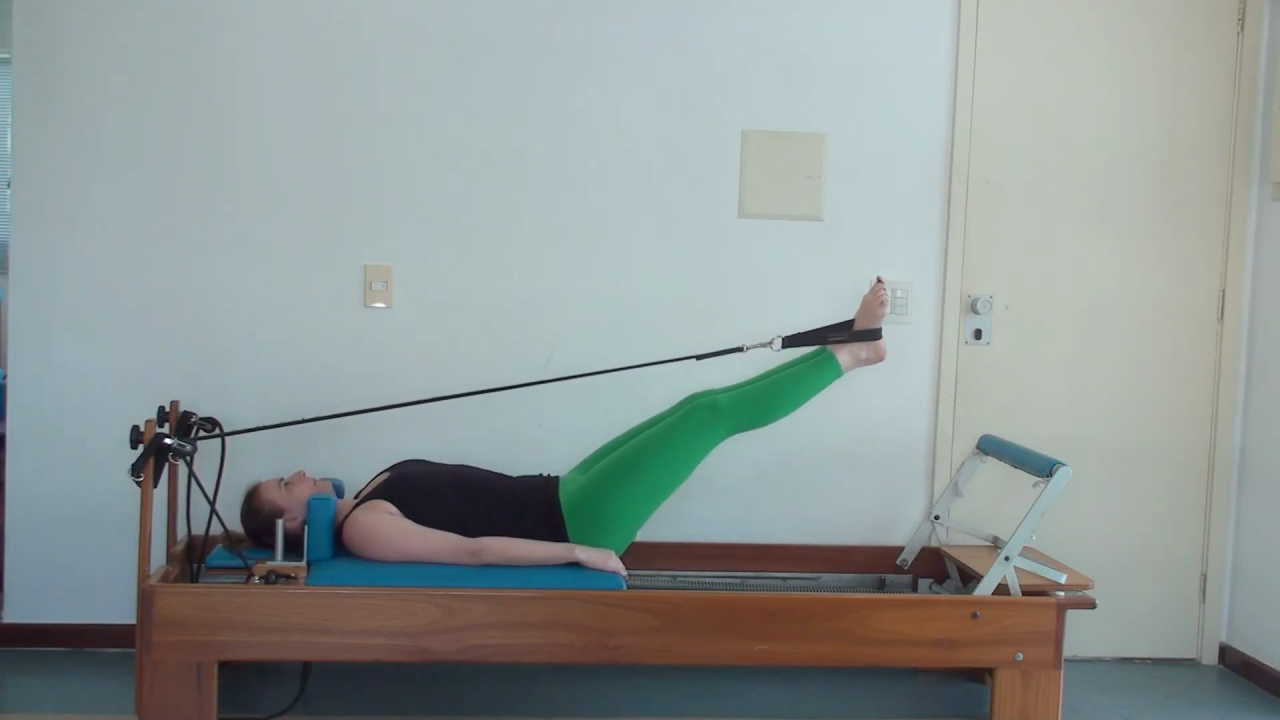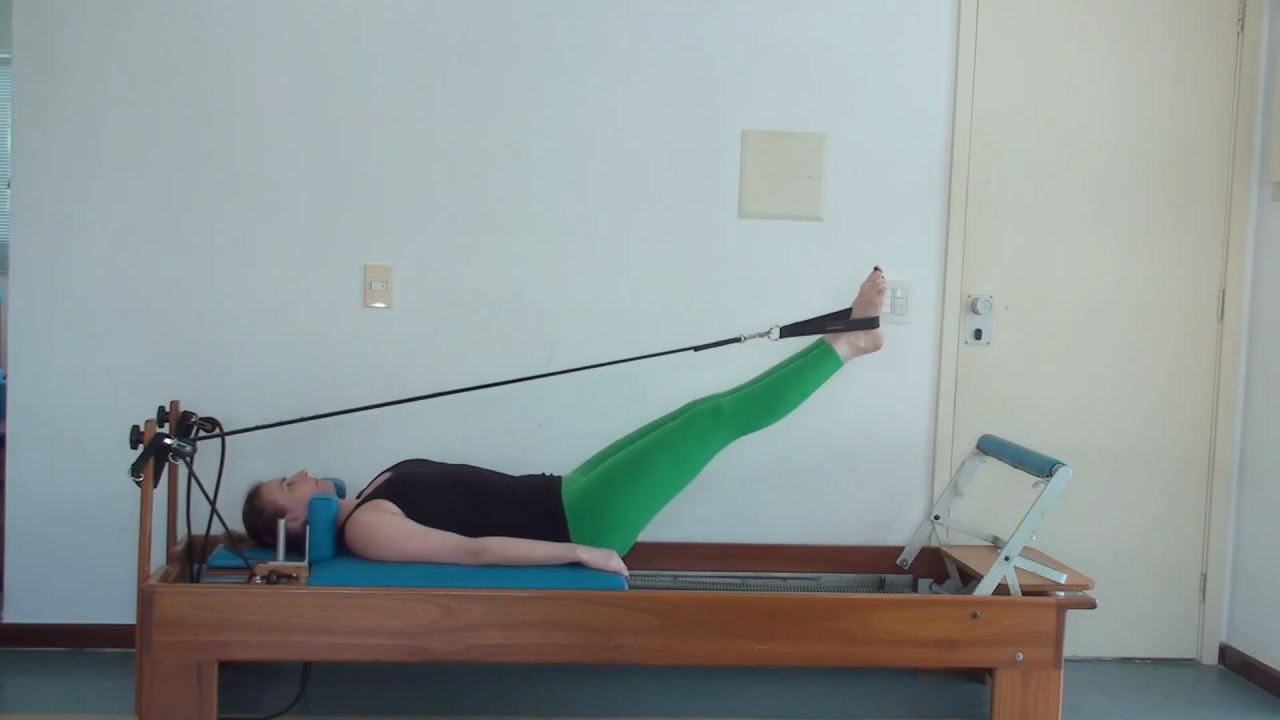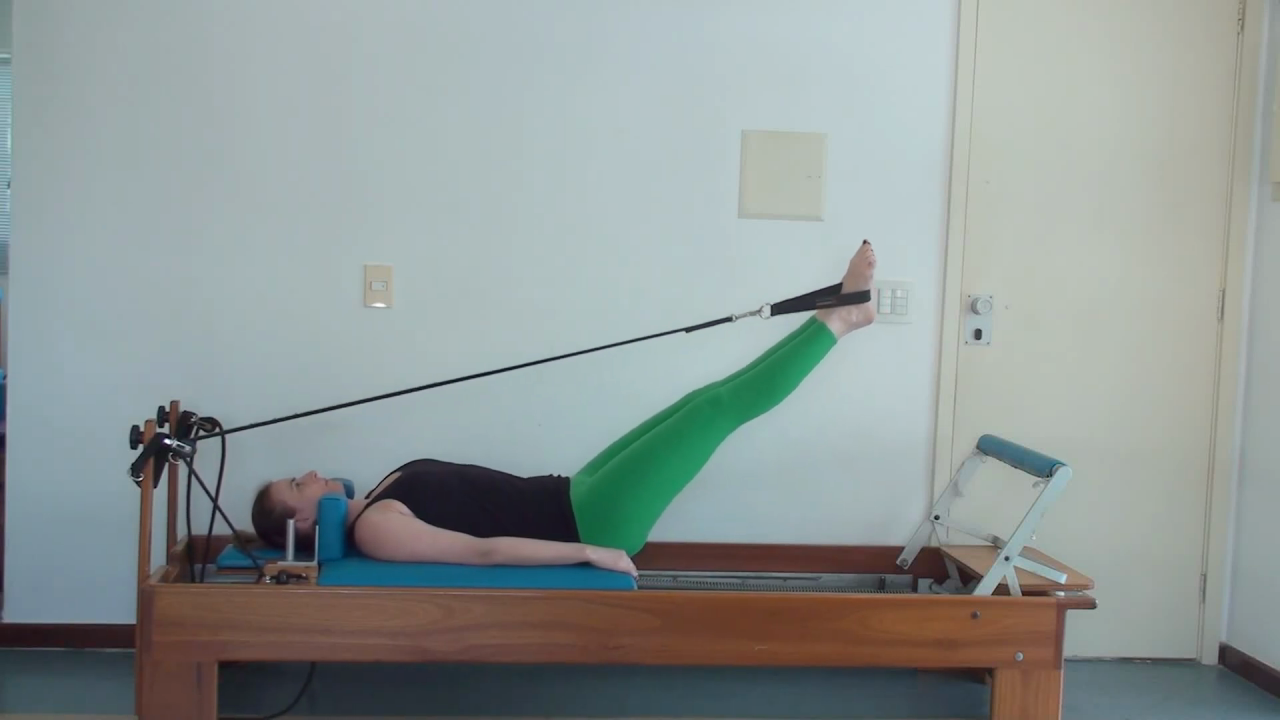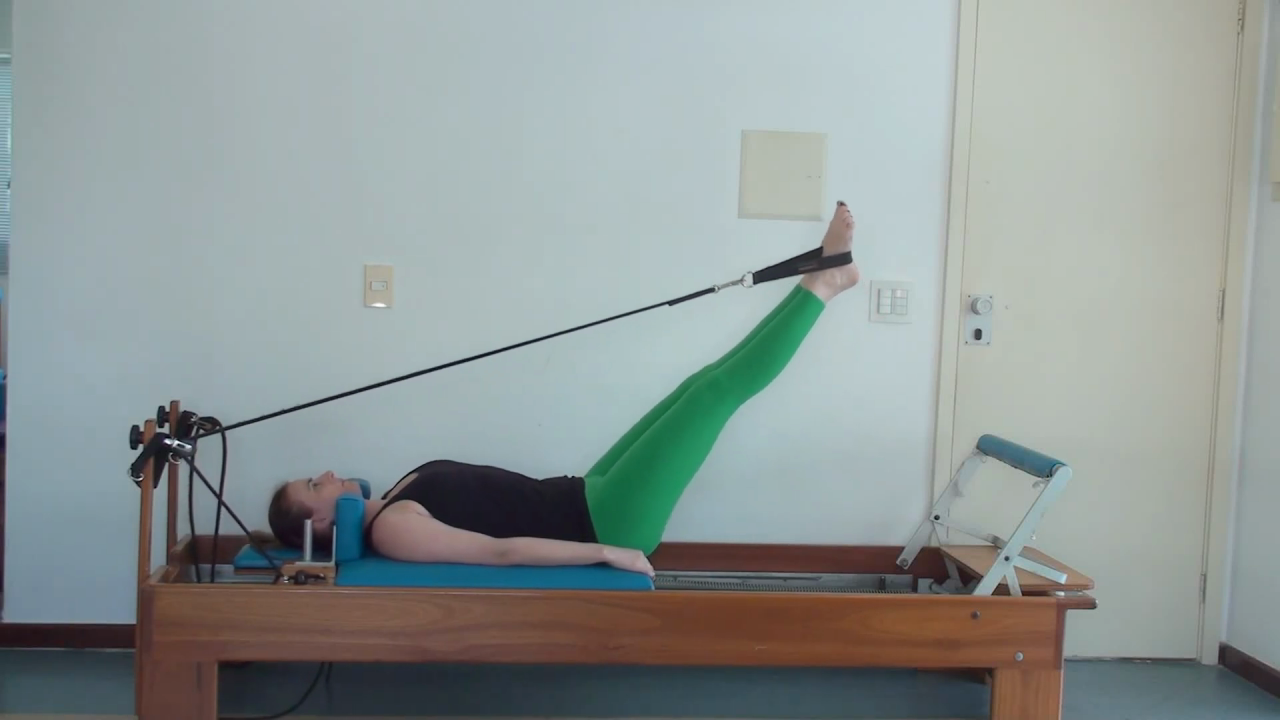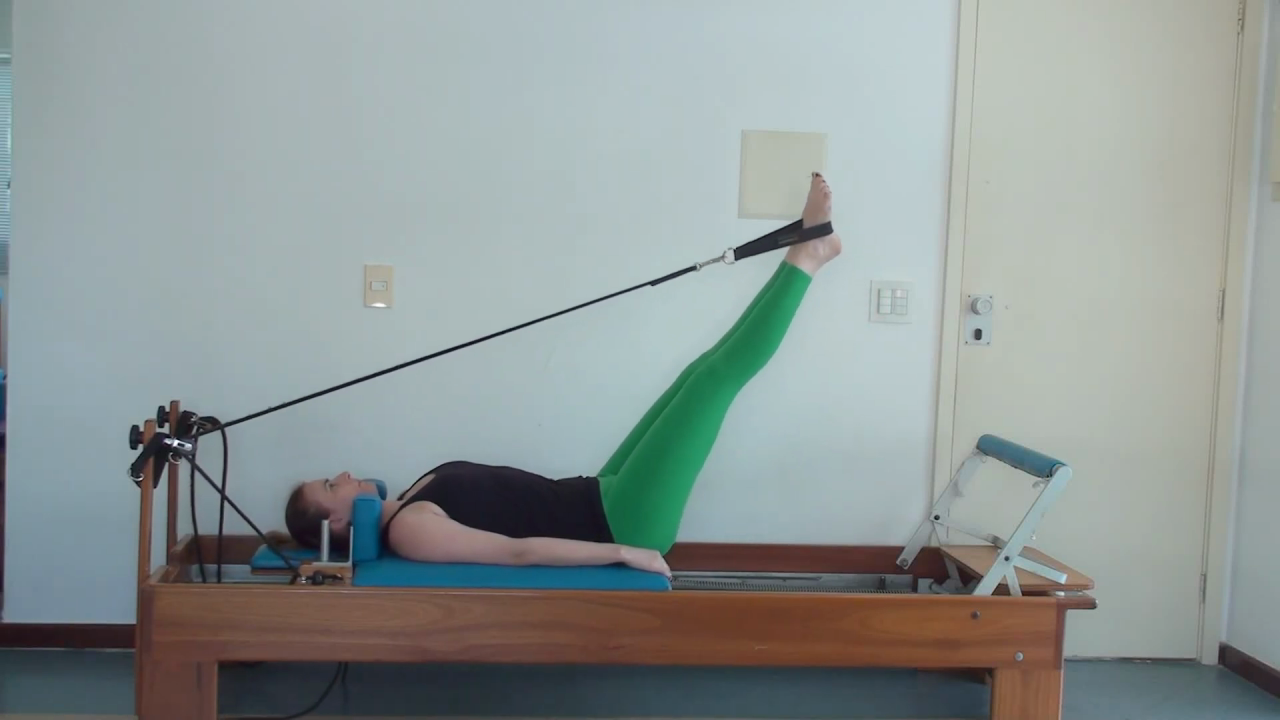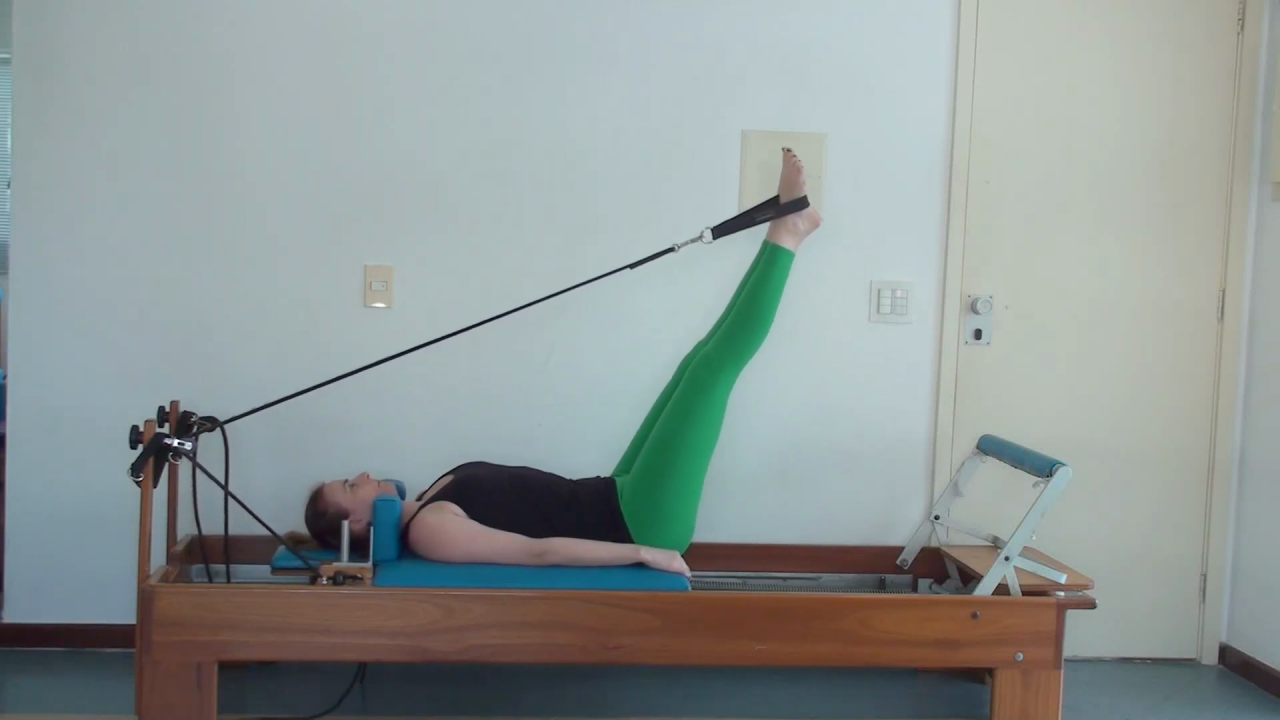
dt=0.4s
person 1, frame 1
left shoulder: (370, 499)
right shoulder: (362, 530)
right elbow: (471, 550)
right wrist: (578, 553)
left hip: (561, 496)
right hip: (572, 522)
left knee: (704, 403)
right knee: (714, 412)
left ankle: (847, 347)
right ankle: (848, 355)
person 1, frame 2
left shoulder: (373, 497)
right shoulder: (365, 530)
right elbow: (473, 550)
right wrist: (578, 552)
left hip: (562, 494)
right hip: (575, 522)
left knee: (710, 409)
right knee: (717, 417)
left ankle: (844, 338)
right ankle: (844, 344)
person 1, frame 3
left shoulder: (381, 499)
right shoulder: (374, 530)
right elbow: (482, 550)
right wrist: (588, 552)
left hip: (569, 497)
right hip: (583, 523)
left knee: (707, 399)
right knee: (718, 407)
left ankle: (836, 316)
right ankle: (834, 320)
person 1, frame 4
left shoulder: (398, 500)
right shoulder: (391, 531)
right elbow: (498, 551)
right wrist: (604, 552)
left hip: (584, 497)
right hip: (600, 522)
left knee: (705, 383)
right knee: (717, 390)
left ankle: (820, 281)
right ankle: (818, 286)
person 1, frame 5
left shoulder: (415, 501)
right shoulder: (409, 532)
right elbow: (516, 551)
right wrist: (621, 552)
left hip: (600, 497)
right hip: (618, 522)
left knee: (706, 371)
right knee: (718, 375)
left ankle: (805, 254)
right ankle: (803, 259)
person 1, frame 6
left shoulder: (432, 502)
right shoulder: (428, 531)
right elbow: (537, 551)
right wrist: (641, 553)
left hip: (616, 498)
right hip: (638, 522)
left knee: (705, 360)
right knee: (715, 364)
left ankle: (786, 231)
right ankle: (783, 235)
